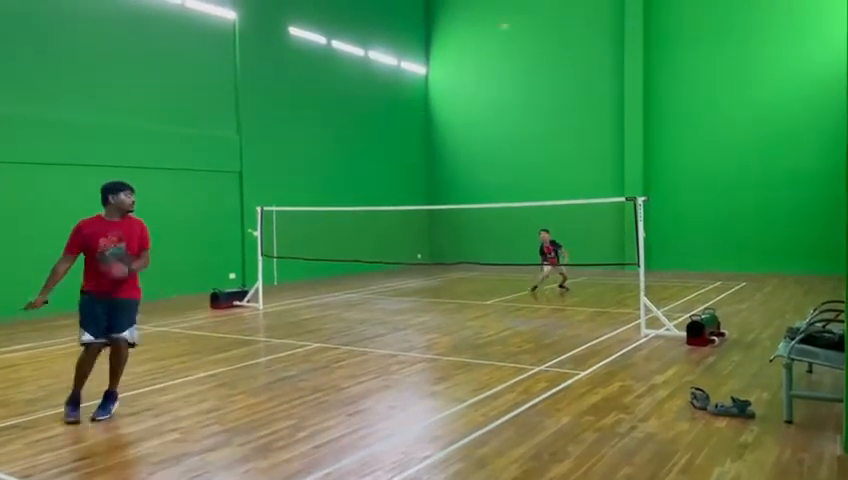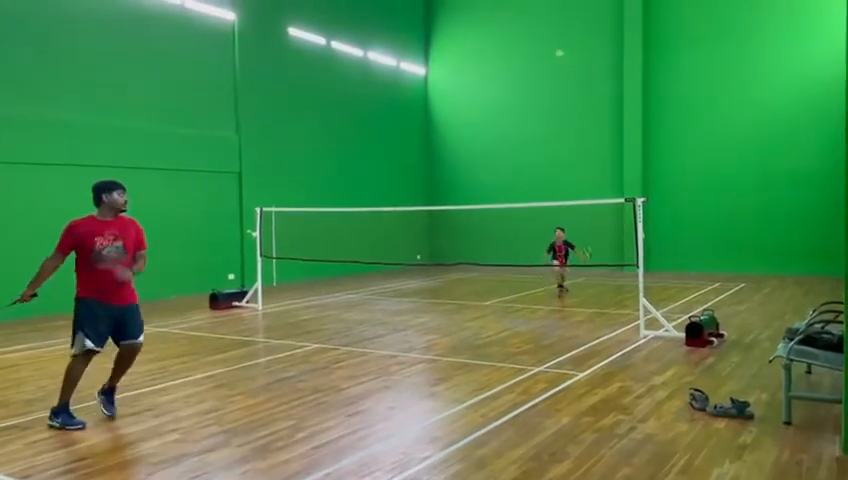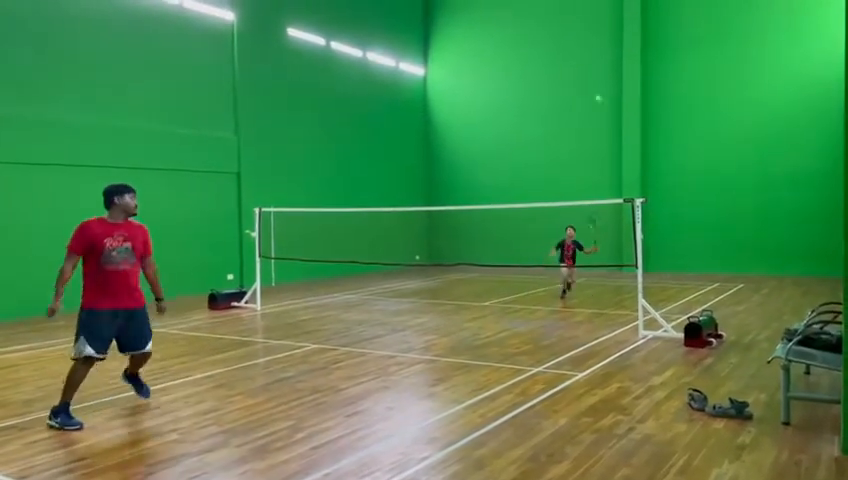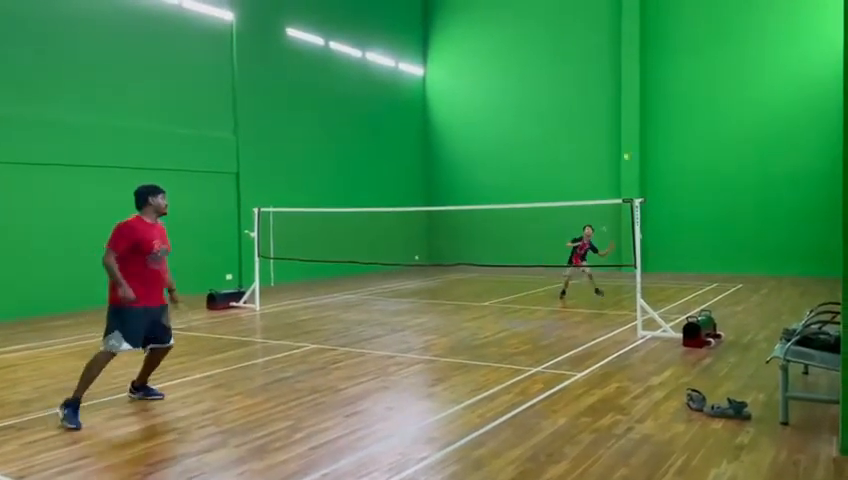
dt=0.2s
person 1, frame 1
left shoulder: (138, 226)
right shoulder: (85, 227)
left elbow: (145, 259)
right elbow: (65, 262)
left wrist: (126, 269)
right wrist: (43, 294)
left hip: (126, 296)
right hip: (94, 295)
left knee: (121, 342)
right knee: (93, 346)
left ankle: (111, 396)
right ankle: (73, 400)
person 1, frame 2
left shoulder: (132, 226)
right shoulder: (77, 227)
left elbow: (142, 260)
right elbow: (55, 260)
left wrist: (129, 272)
right wrist: (31, 288)
left hip: (125, 300)
right hip: (91, 301)
left knee: (133, 345)
right knee: (84, 352)
left ankle: (109, 389)
right ankle: (59, 410)
person 1, frame 3
left shoulder: (140, 231)
right shoulder: (88, 229)
left elbow: (148, 266)
right elbow: (69, 264)
left wrist: (160, 298)
right wrist: (57, 297)
left hip: (133, 306)
right hip: (98, 308)
left knee: (143, 351)
right knee: (87, 357)
left ankle: (131, 374)
right ankle: (60, 411)
person 1, frame 4
left shoulder: (160, 228)
right shoulder: (129, 227)
right elbow: (109, 258)
left wrist: (172, 290)
right wrist: (122, 285)
left hip: (156, 302)
right hip: (128, 304)
left knee: (164, 345)
right knee: (110, 351)
left ankle: (139, 386)
right ankle: (72, 404)
